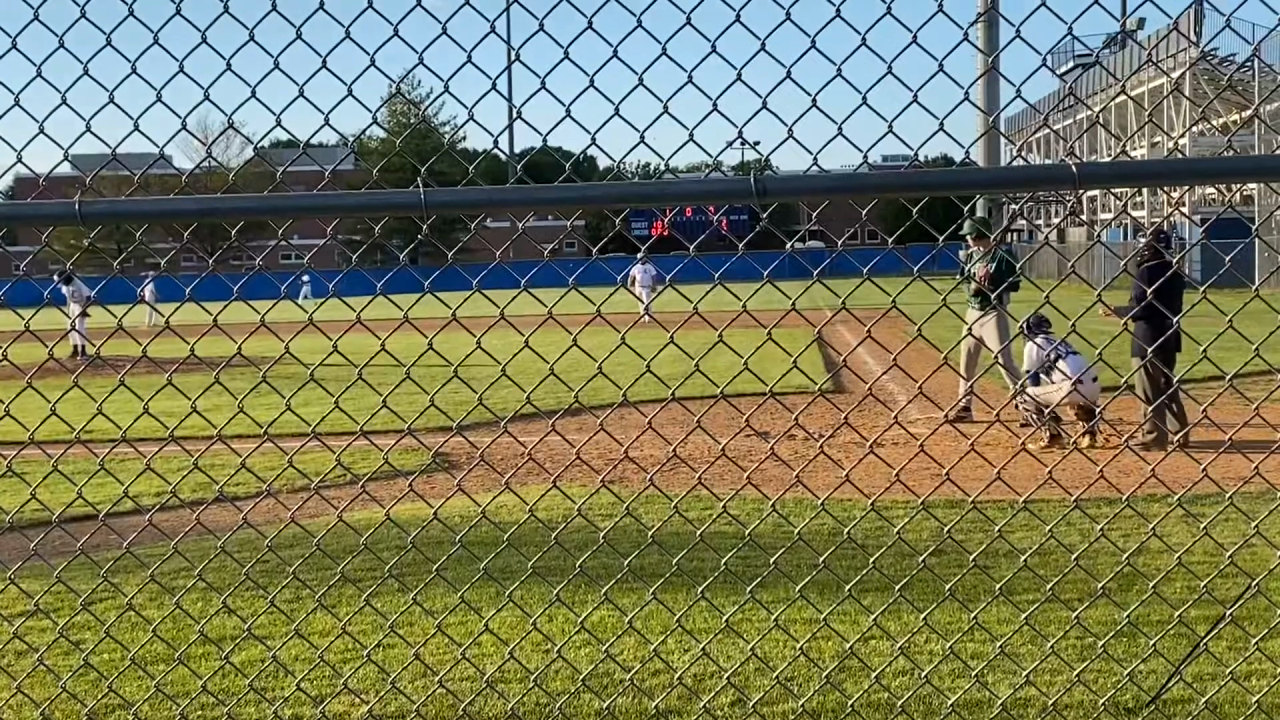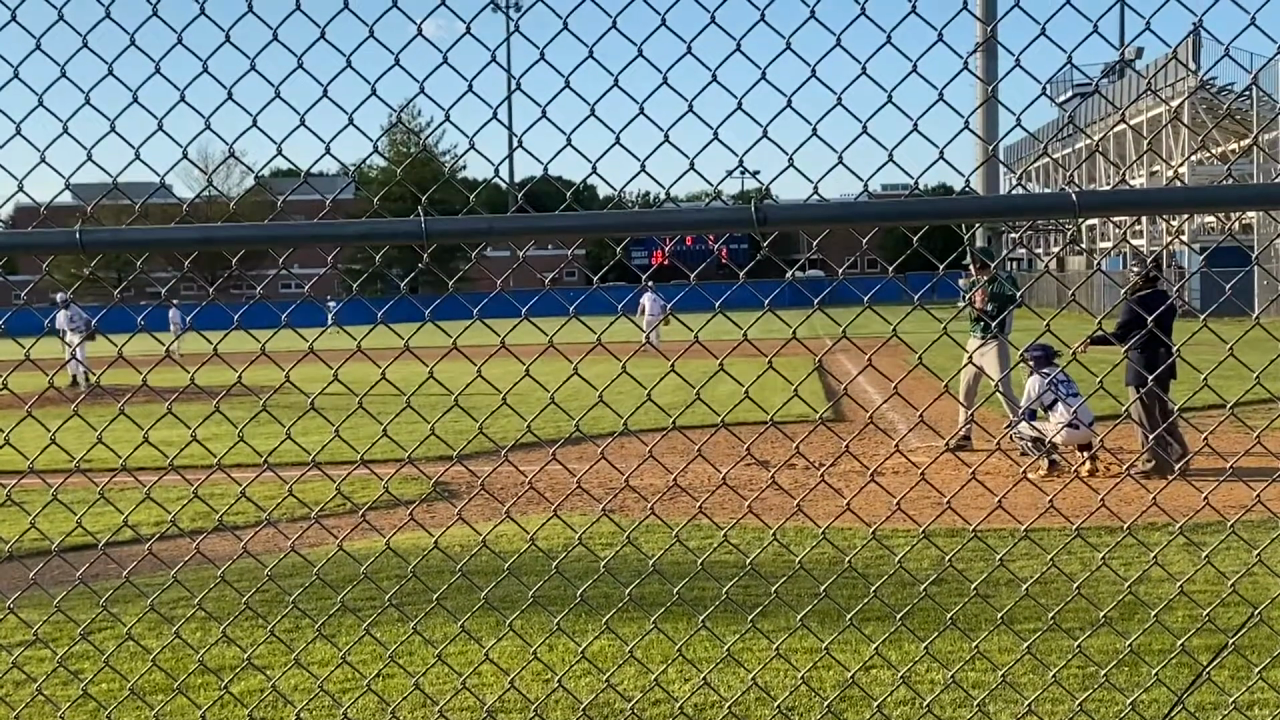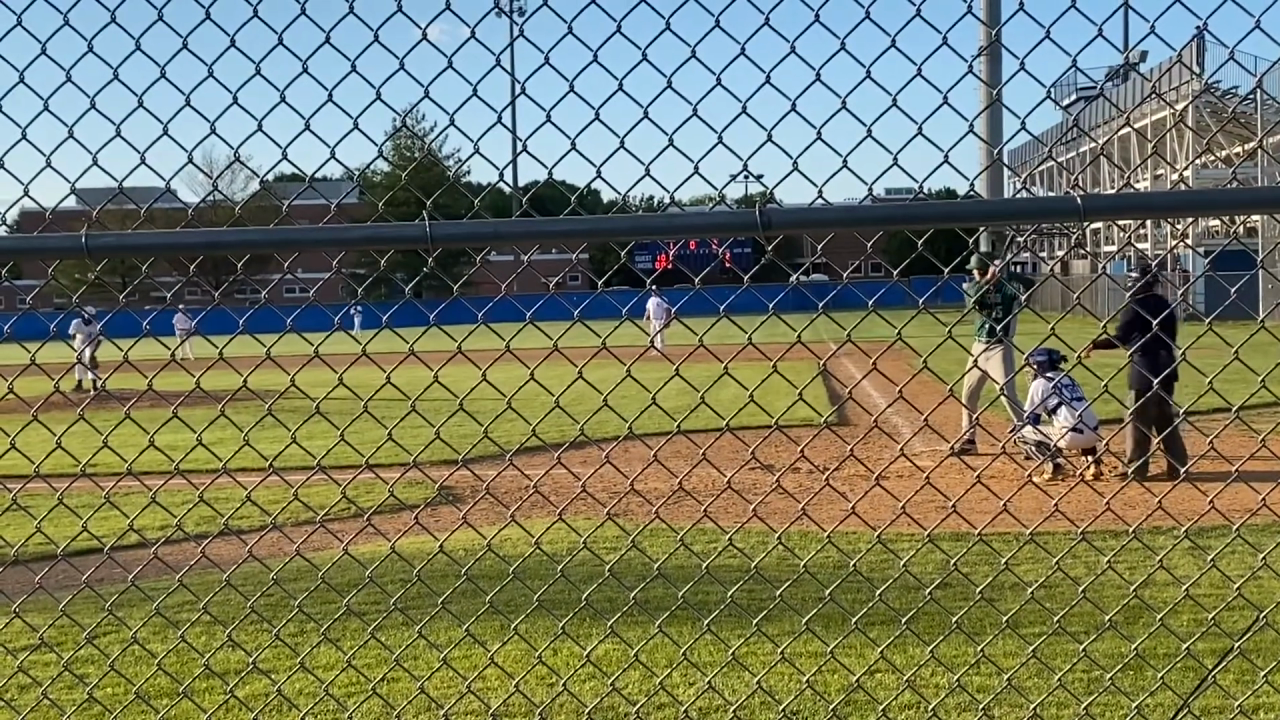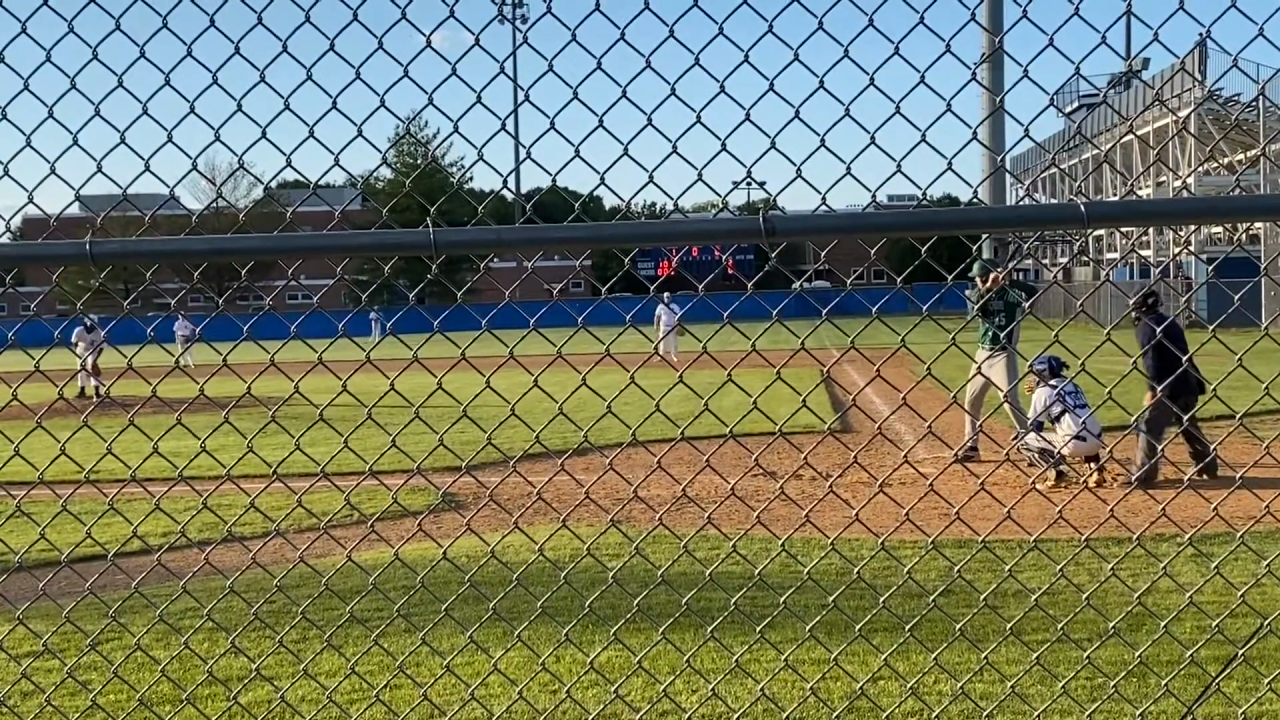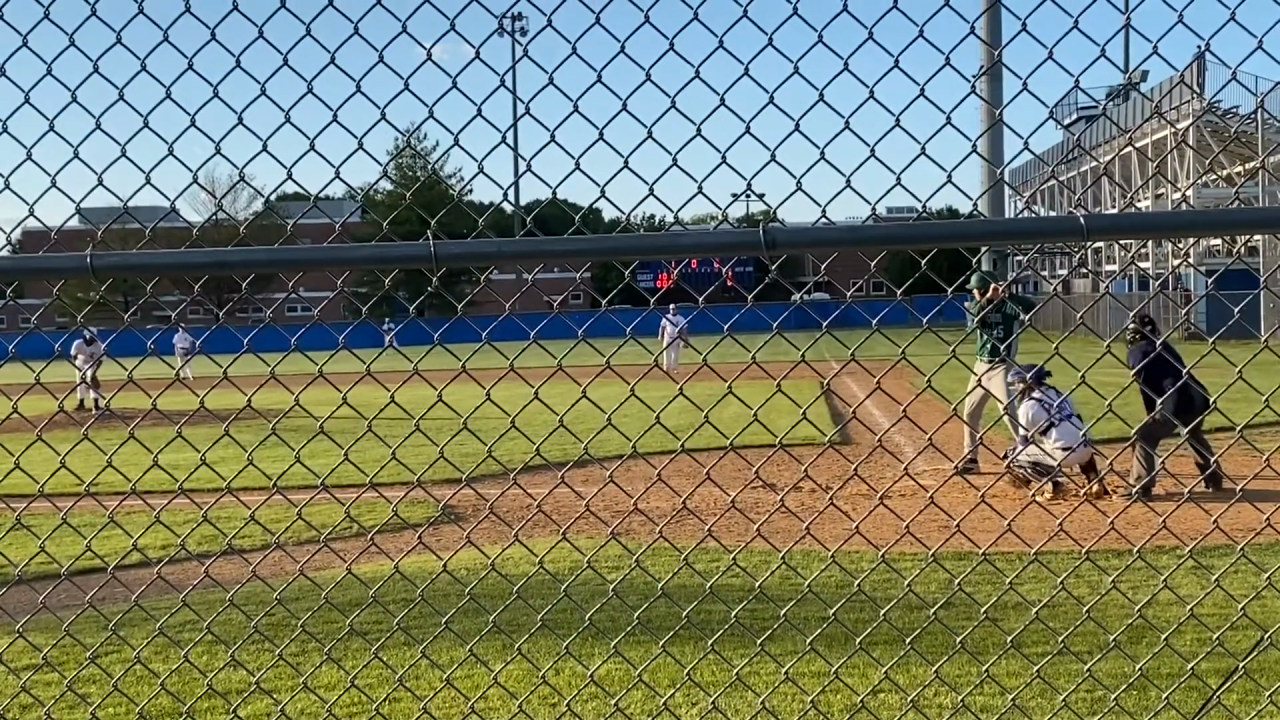
dt=1s
person 1, frame 1
left shoulder: (1145, 272)
right shoulder: (1175, 272)
left elbow: (1139, 310)
right elbow: (1176, 307)
left wrist: (1113, 310)
left hip: (1149, 335)
right hip: (1169, 334)
left knee: (1149, 390)
right knee: (1168, 385)
left ankle: (1154, 436)
right ankle: (1179, 432)
person 1, frame 2
left shoulder: (1134, 303)
right shoulder: (1167, 300)
left elbow: (1120, 335)
left wrist: (1091, 340)
left hip: (1142, 361)
right hip: (1164, 360)
left knee: (1145, 416)
right knee: (1163, 411)
left ankle: (1154, 465)
right ankle: (1177, 457)
person 1, frame 3
left shoulder: (1135, 306)
right shoulder: (1165, 305)
left elbow: (1121, 338)
right elbow: (1171, 335)
left wrist: (1093, 345)
left hip: (1145, 366)
right hip: (1166, 365)
left knee: (1138, 418)
right knee: (1167, 418)
left ankle: (1135, 468)
right ankle: (1178, 466)
person 1, frame 4
left shoulder: (1146, 326)
right shoulder: (1167, 322)
left elbow: (1154, 360)
right elbow: (1174, 355)
left wrist: (1151, 389)
left hip: (1171, 384)
right hip: (1188, 381)
left knee: (1149, 426)
right knee: (1188, 424)
left ankle: (1144, 476)
right ankle: (1208, 466)
person 1, frame 5
left shoulder: (1136, 352)
right shoulder: (1163, 346)
left elbow: (1146, 384)
left wrist: (1151, 414)
left hip: (1175, 401)
right hip: (1197, 398)
left knee: (1144, 438)
right knee: (1195, 436)
left ankle: (1140, 488)
right ankle: (1214, 479)
person 2, frame 1
left shoulder: (1002, 255)
right shoulder: (970, 255)
left elbow: (1014, 285)
right elbow: (966, 286)
left wrist: (992, 278)
right wrist: (975, 284)
left hip: (994, 314)
right hip: (973, 312)
left knee: (1004, 360)
right knee: (967, 360)
right ankle: (964, 406)
person 2, frame 2
left shoulder: (1004, 280)
right shoulder: (971, 284)
left elbow: (1016, 300)
right elbow: (970, 316)
left wrist: (990, 295)
right wrist: (977, 307)
left hip: (995, 343)
right hip: (974, 341)
left knee: (1003, 389)
right knee: (966, 389)
right ankle: (964, 435)
person 2, frame 3
left shoulder: (1008, 286)
right shoulder: (975, 286)
left elbow: (1030, 285)
right elbow: (971, 298)
left wrist: (1004, 274)
right wrist: (988, 280)
left hip: (1000, 347)
right hip: (979, 346)
left knee: (1008, 394)
right knee: (969, 394)
right ankle: (968, 440)
person 2, frame 4
left shoulder: (1011, 293)
right shoulder: (980, 293)
left elbow: (1033, 293)
right elbow: (974, 305)
left wrist: (1008, 281)
right wrist: (988, 288)
left hip: (1004, 355)
right hip: (983, 353)
left knee: (1010, 401)
right knee: (971, 401)
right ankle: (971, 447)
person 2, frame 5
left shoulder: (1009, 305)
right shoulder: (977, 305)
left elbow: (1030, 307)
right elbow: (974, 317)
left wrist: (1007, 294)
right wrist: (989, 298)
left hip: (1002, 367)
right hip: (981, 365)
left knee: (1008, 413)
right knee: (970, 412)
right ankle: (970, 459)
